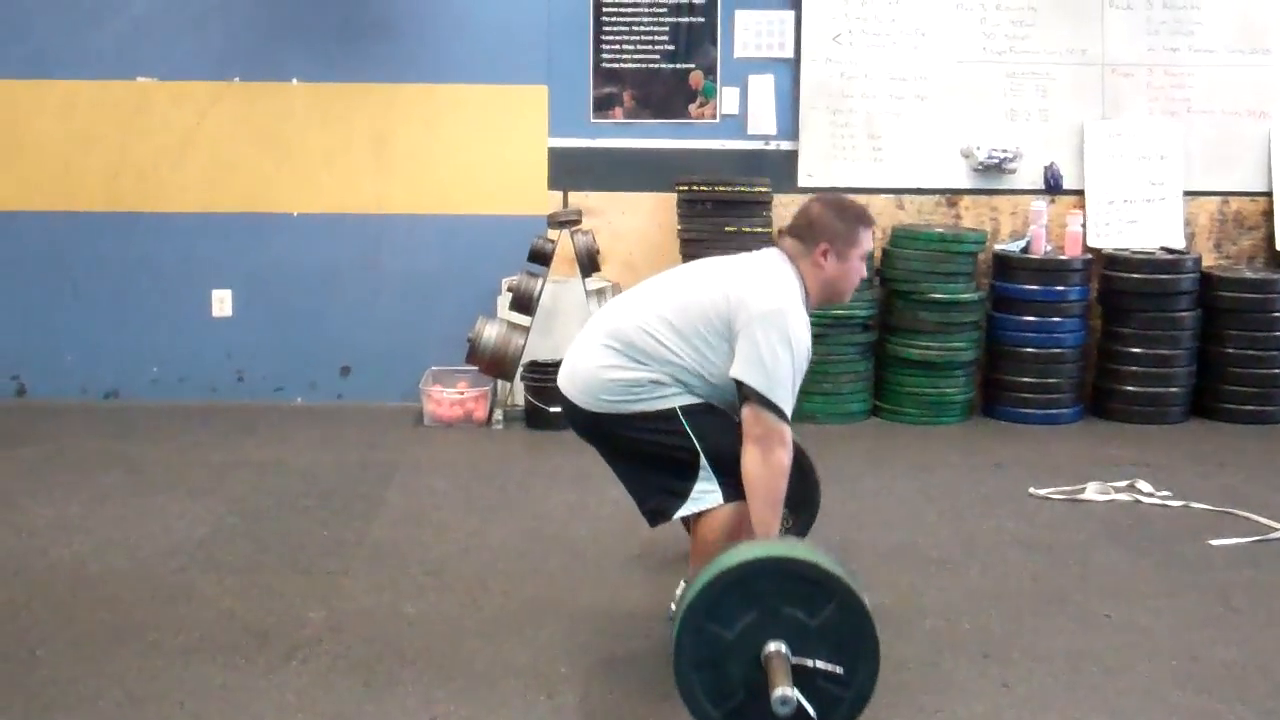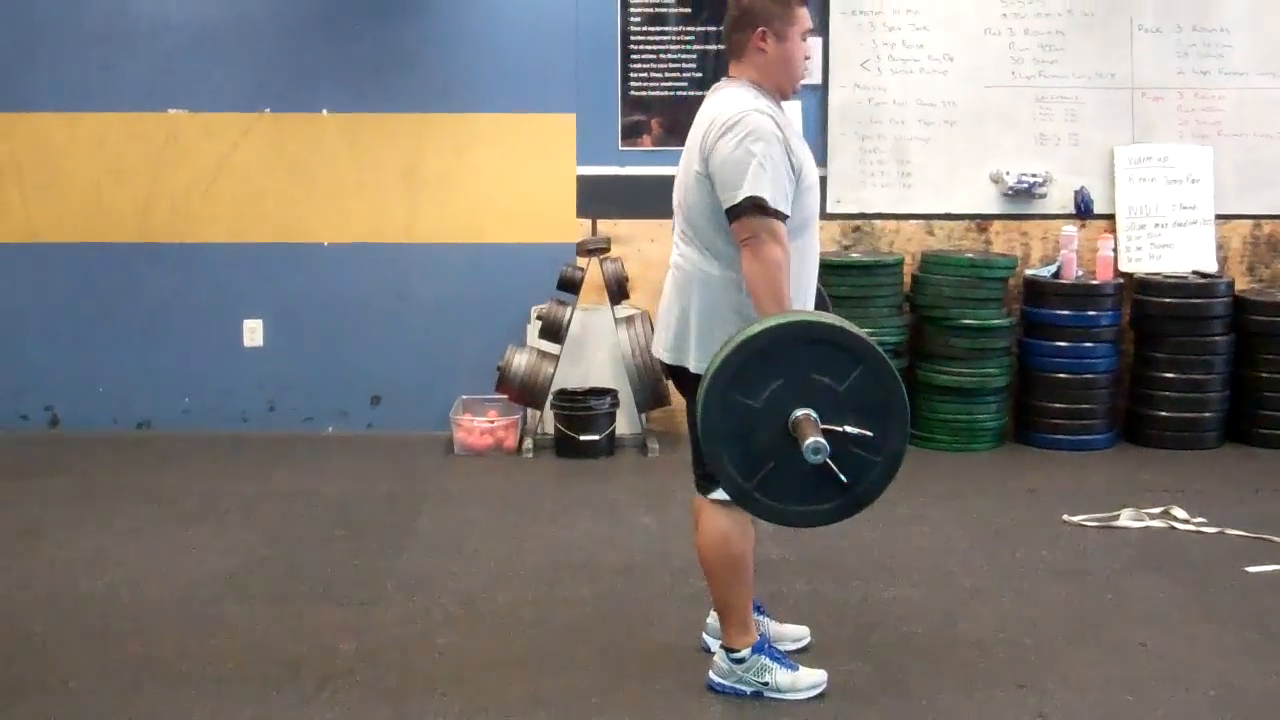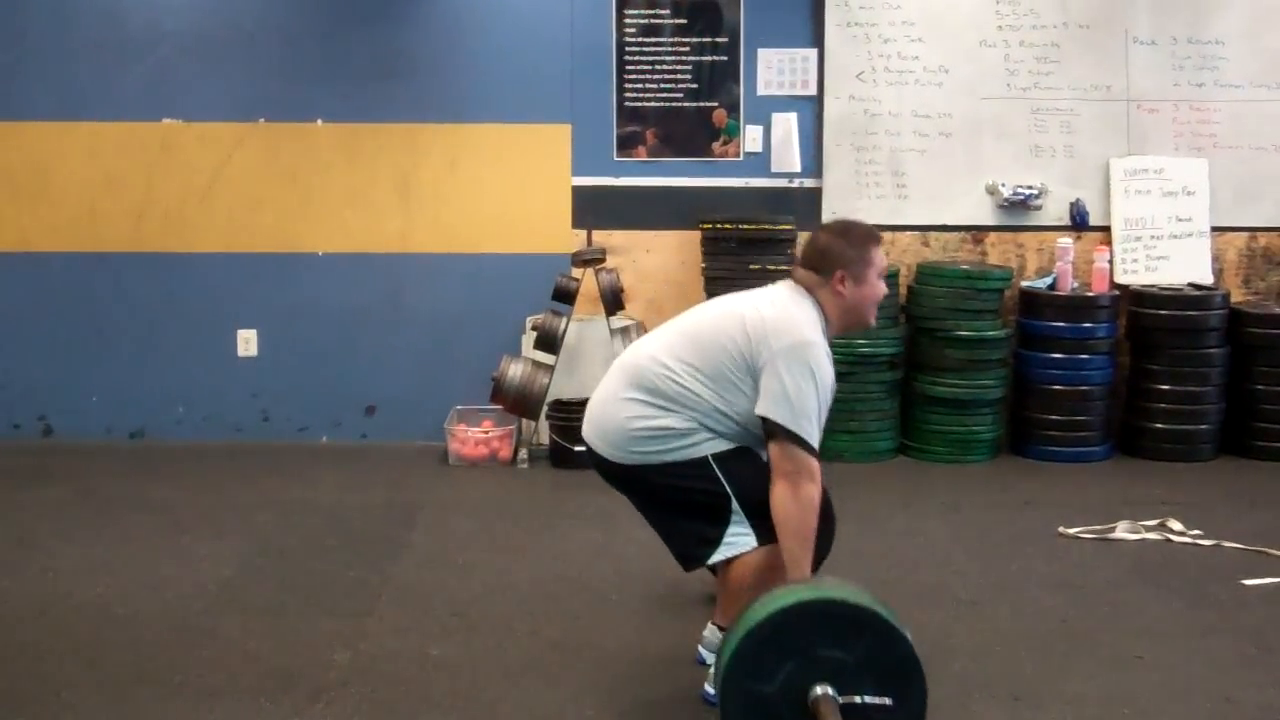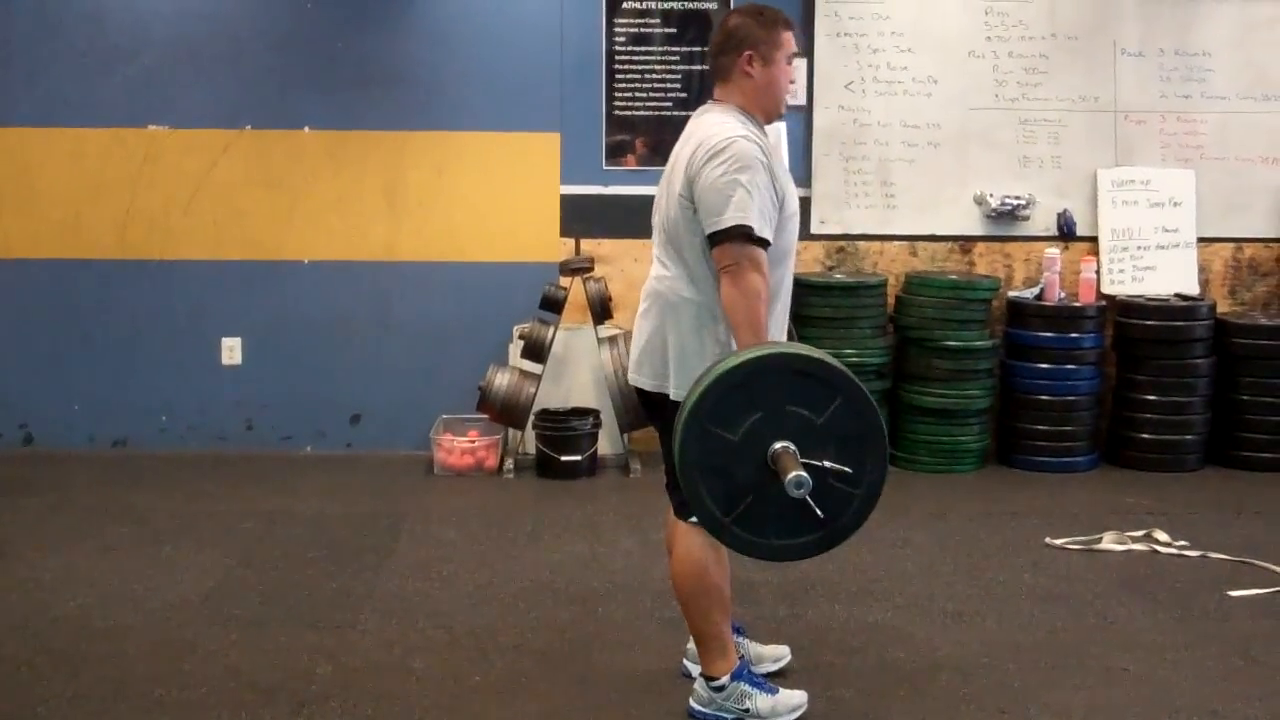
dt=1s
person 1, frame 1
left shoulder: (767, 274)
right shoulder: (778, 309)
right elbow: (767, 444)
left hip: (605, 371)
right hip: (615, 387)
left knee: (722, 470)
right knee: (736, 488)
person 1, frame 2
left shoulder: (739, 109)
right shoulder: (750, 120)
right elbow: (760, 242)
left hip: (719, 329)
right hip: (729, 337)
left knee: (732, 483)
right knee: (732, 489)
left ankle: (733, 616)
right ankle: (739, 655)
person 1, frame 3
left shoulder: (785, 307)
right shoulder: (800, 341)
right elbow: (795, 476)
right wrist: (801, 590)
left hip: (632, 417)
right hip: (645, 434)
left knee: (752, 513)
right knee: (770, 526)
left ankle: (726, 633)
person 1, frame 4
left shoulder: (715, 131)
right shoulder: (734, 145)
right elbow: (739, 270)
left hip: (689, 353)
right hip: (702, 361)
right knee: (703, 514)
left ankle: (716, 639)
